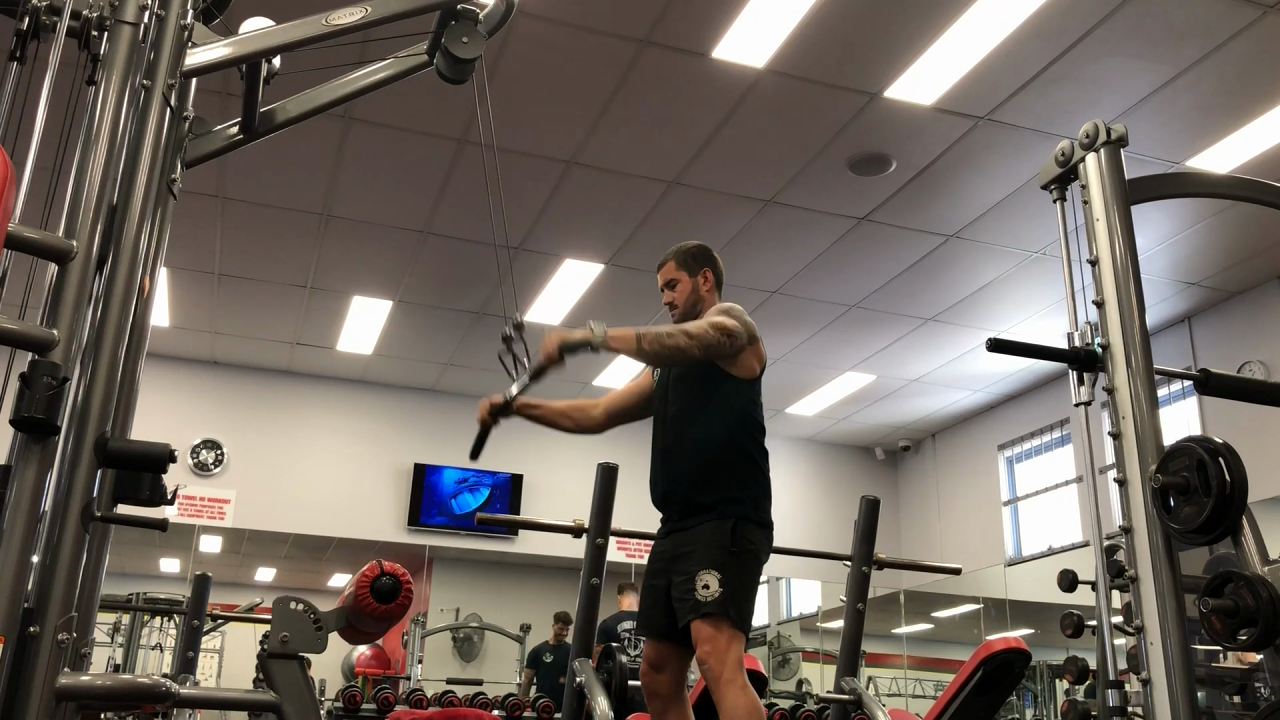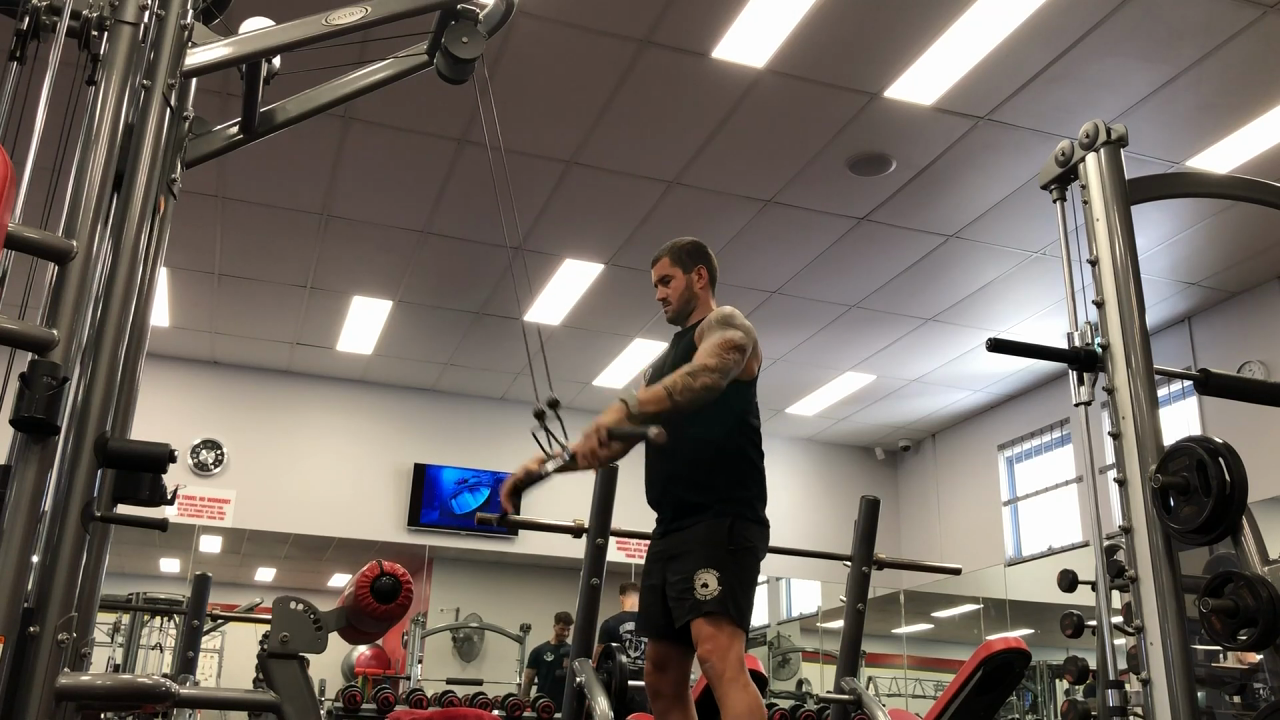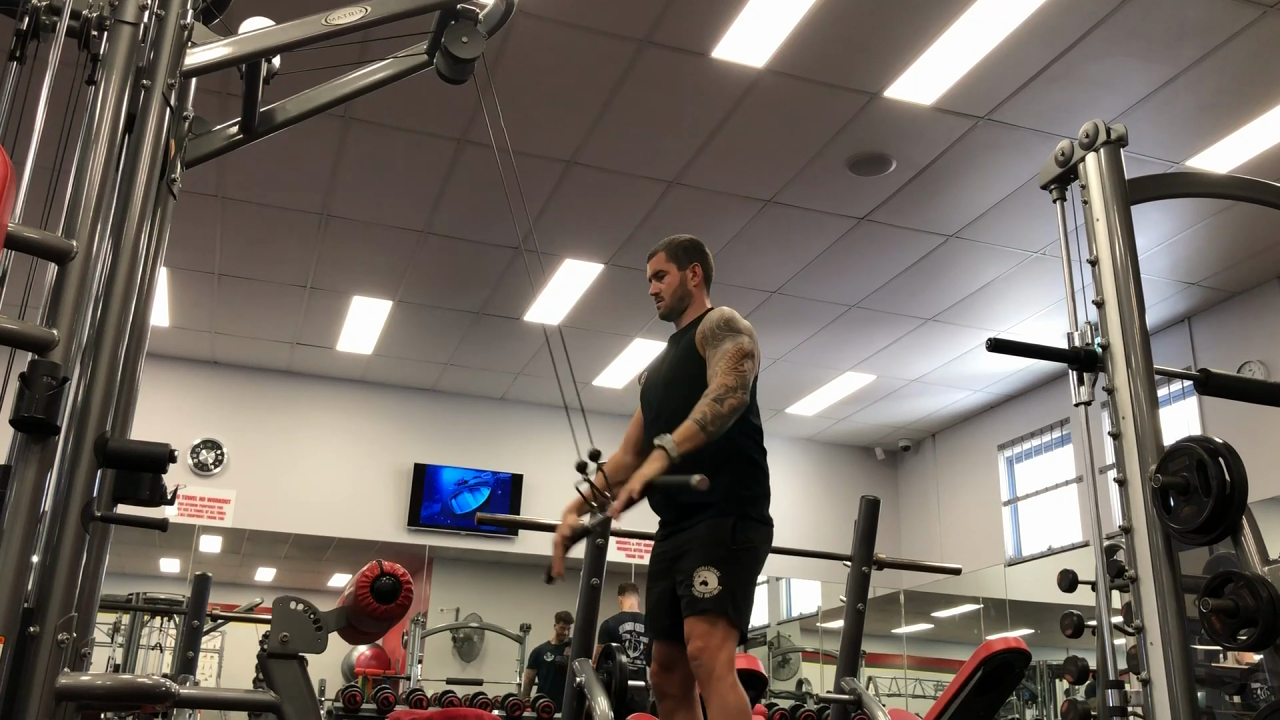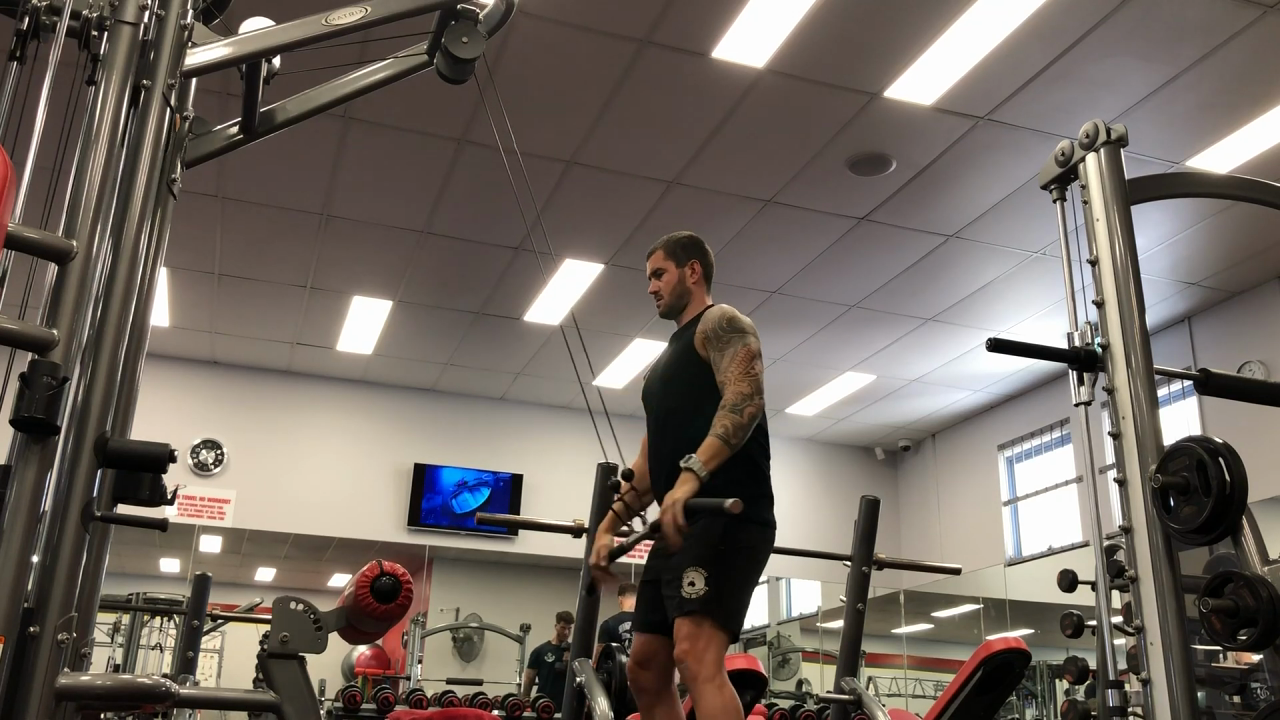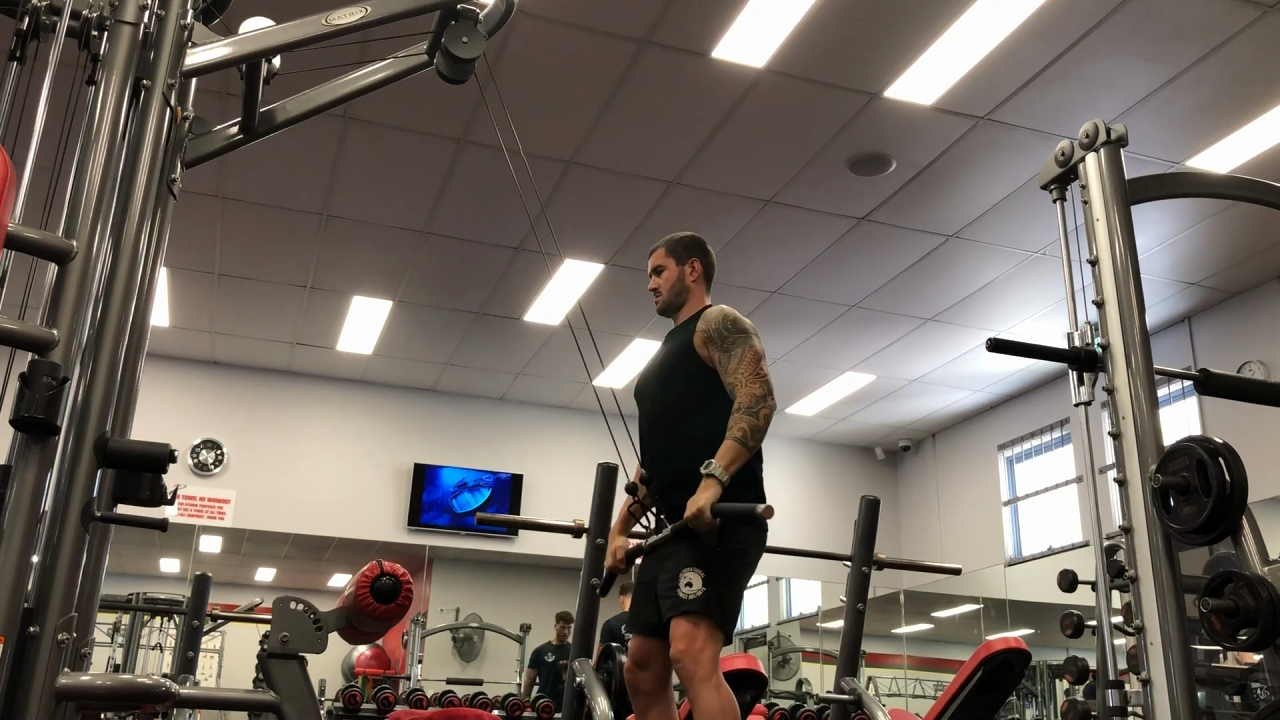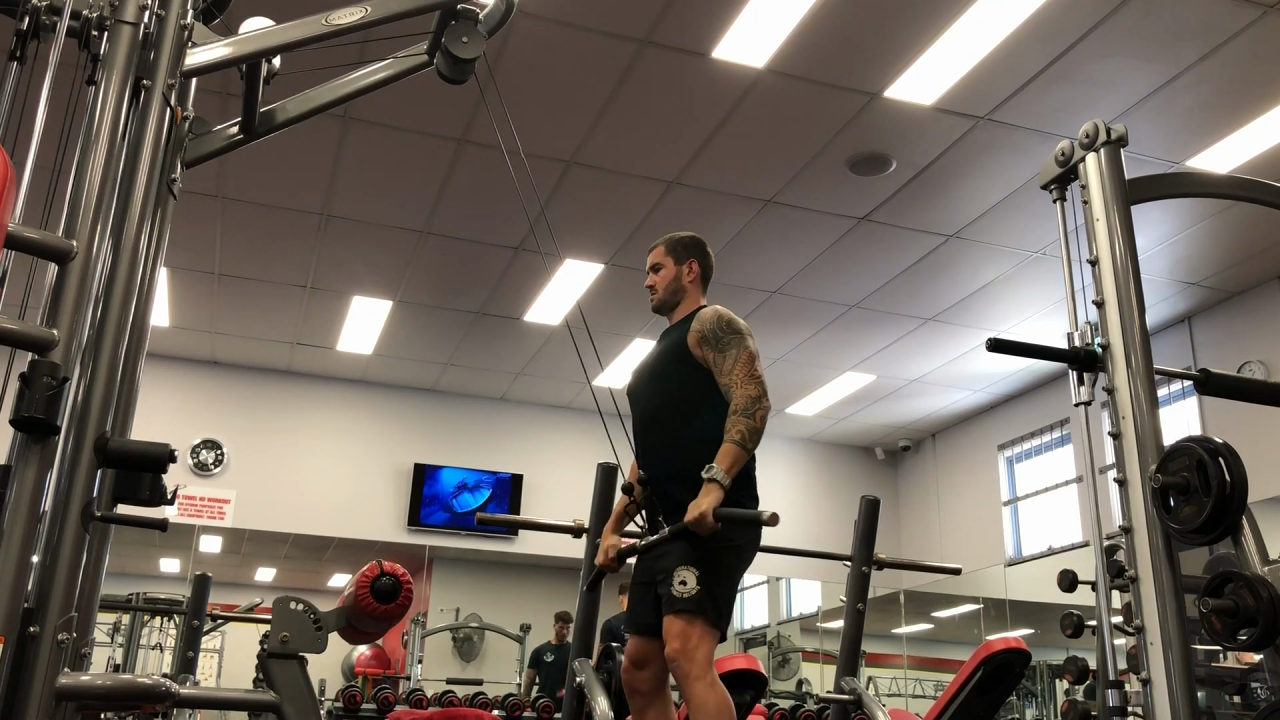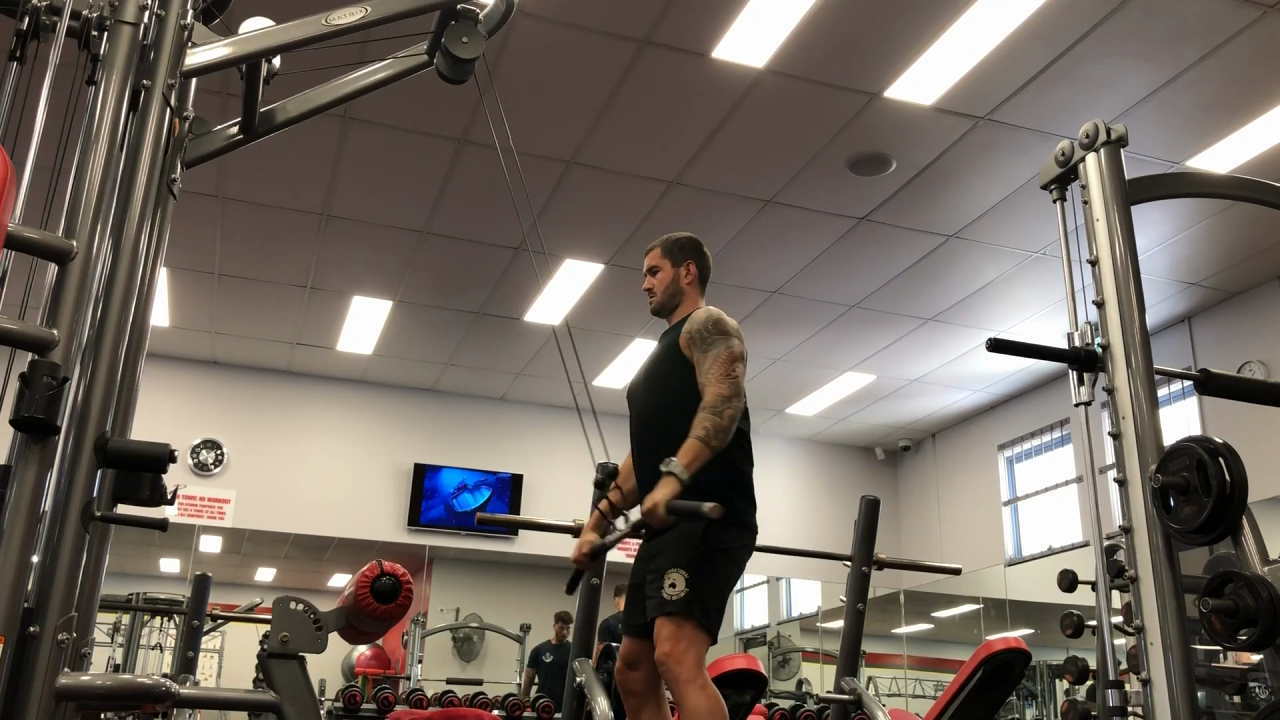
dt=0.2s
person 1, frame 1
left shoulder: (728, 322)
right shoulder: (664, 370)
left elbow: (675, 341)
right elbow: (598, 416)
left wrist: (589, 335)
right wrist: (519, 406)
left hip: (726, 523)
right hip: (677, 529)
left knee: (718, 658)
right knee: (659, 676)
person 1, frame 2
left shoulder: (726, 325)
right shoulder: (662, 364)
left elbow: (709, 374)
right elbow: (609, 444)
left wrist: (624, 407)
right wrist: (540, 466)
left hip: (723, 521)
right hip: (673, 529)
left knee: (719, 657)
right knee: (663, 677)
person 1, frame 3
left shoulder: (722, 326)
right shoulder: (661, 365)
left elbow: (729, 393)
right elbow: (629, 453)
left wrist: (661, 454)
right wrist: (578, 508)
left hip: (726, 519)
right hip: (677, 528)
left knee: (709, 657)
right knee: (670, 677)
person 1, frame 4
left shoulder: (721, 324)
right shoulder: (667, 359)
left elbow: (745, 399)
right elbow: (650, 457)
left wrist: (690, 477)
right wrist: (610, 524)
left hip: (725, 519)
right hip: (677, 527)
left knee: (696, 658)
right knee: (646, 667)
person 1, frame 5
left shoulder: (719, 324)
right shoulder: (666, 353)
left elbow: (757, 399)
left wrist: (712, 479)
right wrist: (621, 527)
left hip: (719, 520)
right hip: (673, 529)
left knee: (691, 656)
right knee: (643, 671)
person 1, frame 6
left shoulder: (714, 324)
right shoulder: (660, 355)
left elbow: (752, 400)
left wrist: (714, 483)
right wrist: (614, 525)
left hip: (714, 521)
right hip: (669, 529)
left knee: (686, 654)
right knee: (640, 671)
person 1, frame 7
left shoulder: (710, 327)
right shoulder: (662, 355)
left elbow: (723, 403)
right elbow: (641, 455)
left wrist: (674, 477)
right wrist: (596, 523)
left hip: (709, 521)
right hip: (665, 529)
left knee: (677, 657)
right knee: (634, 671)
